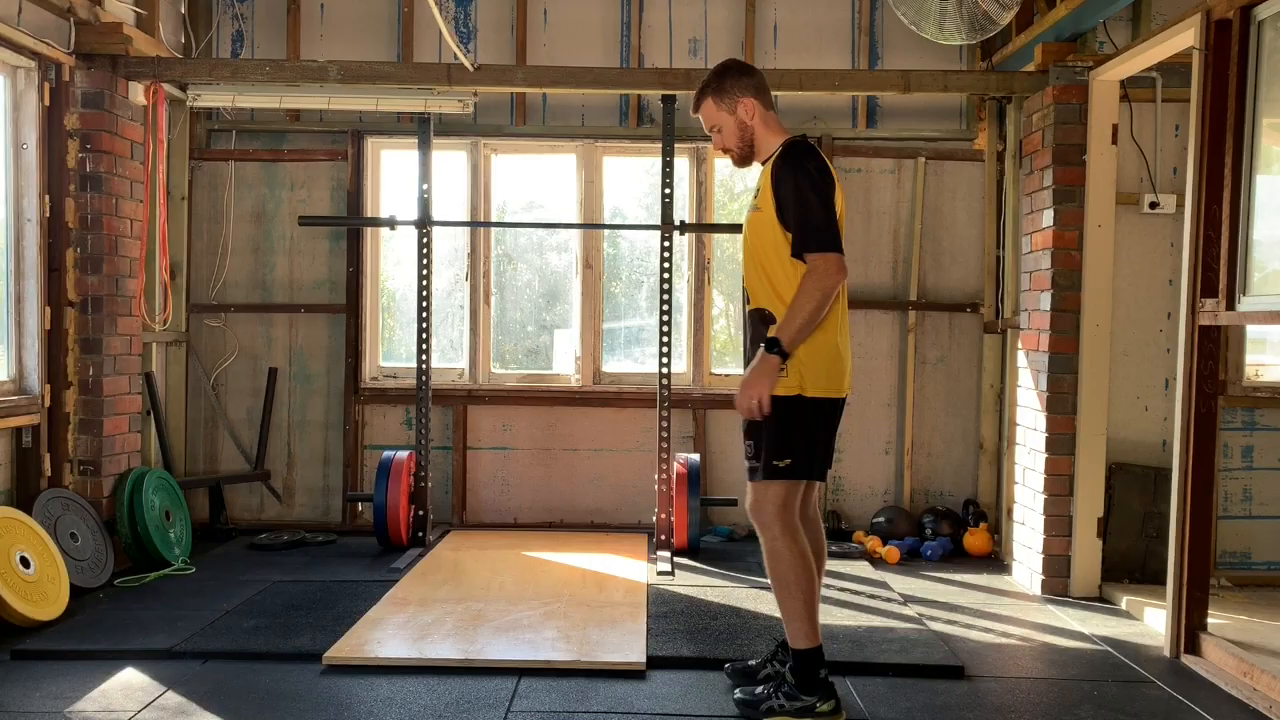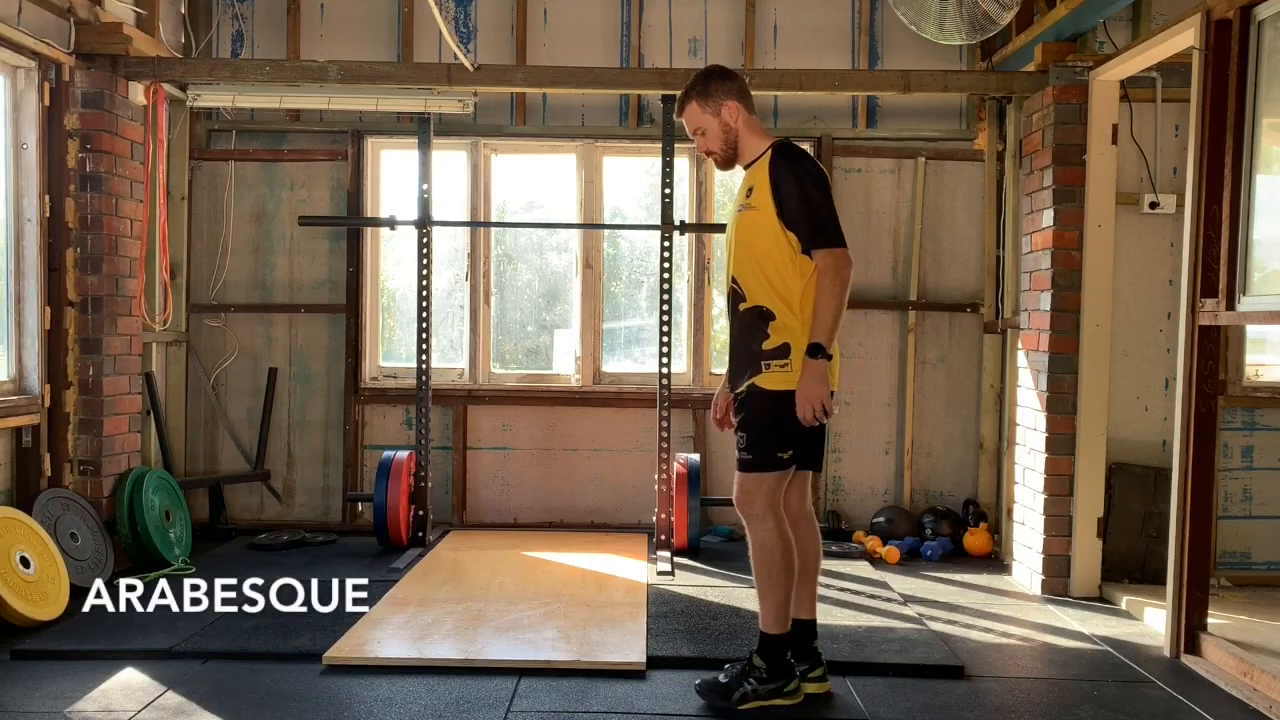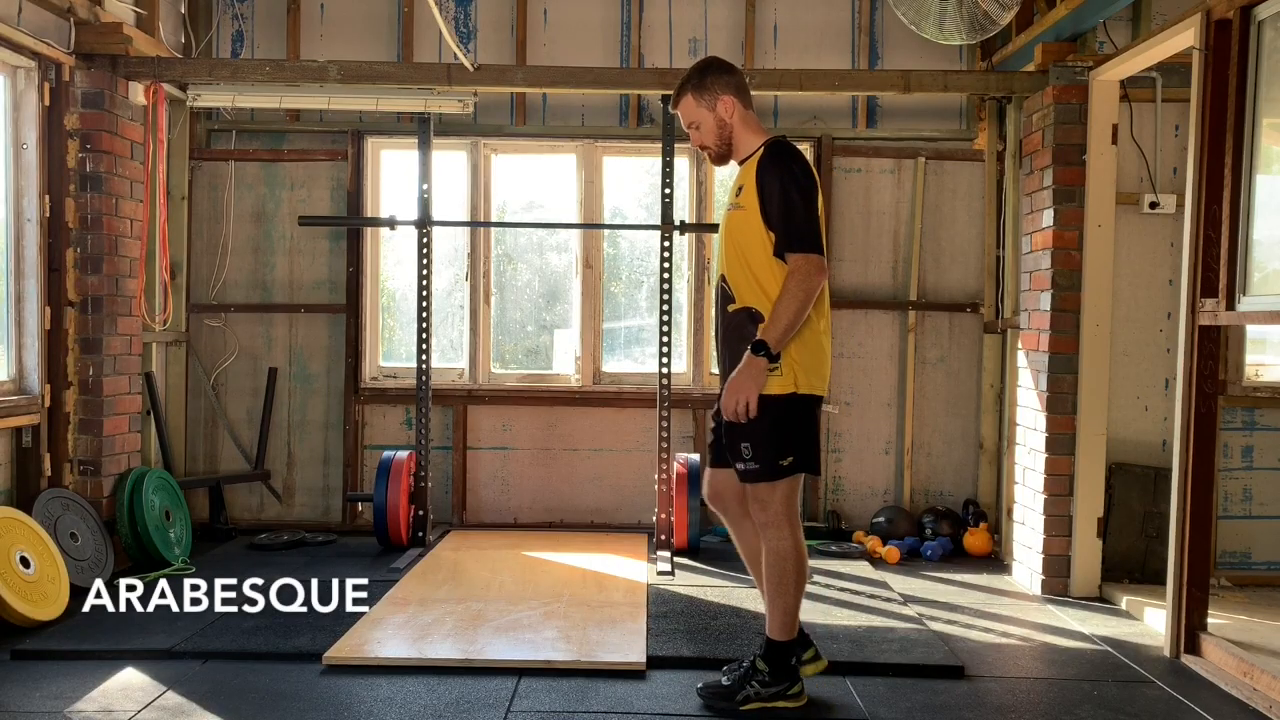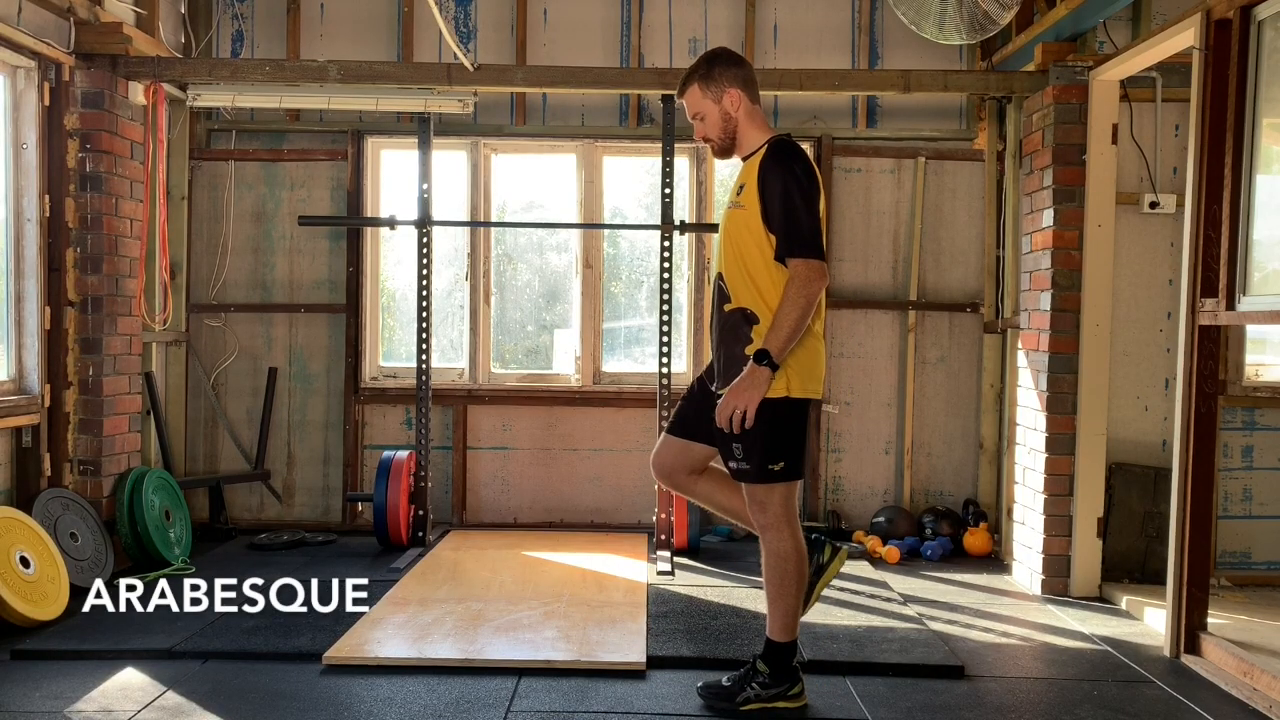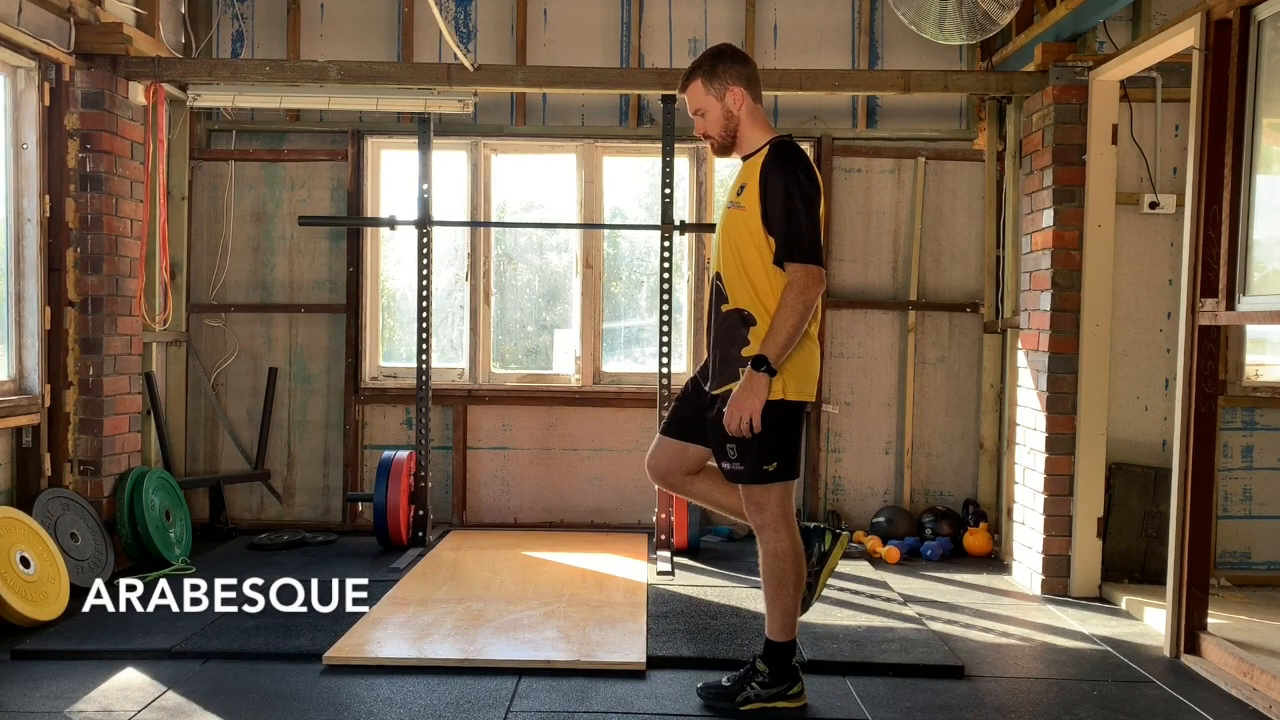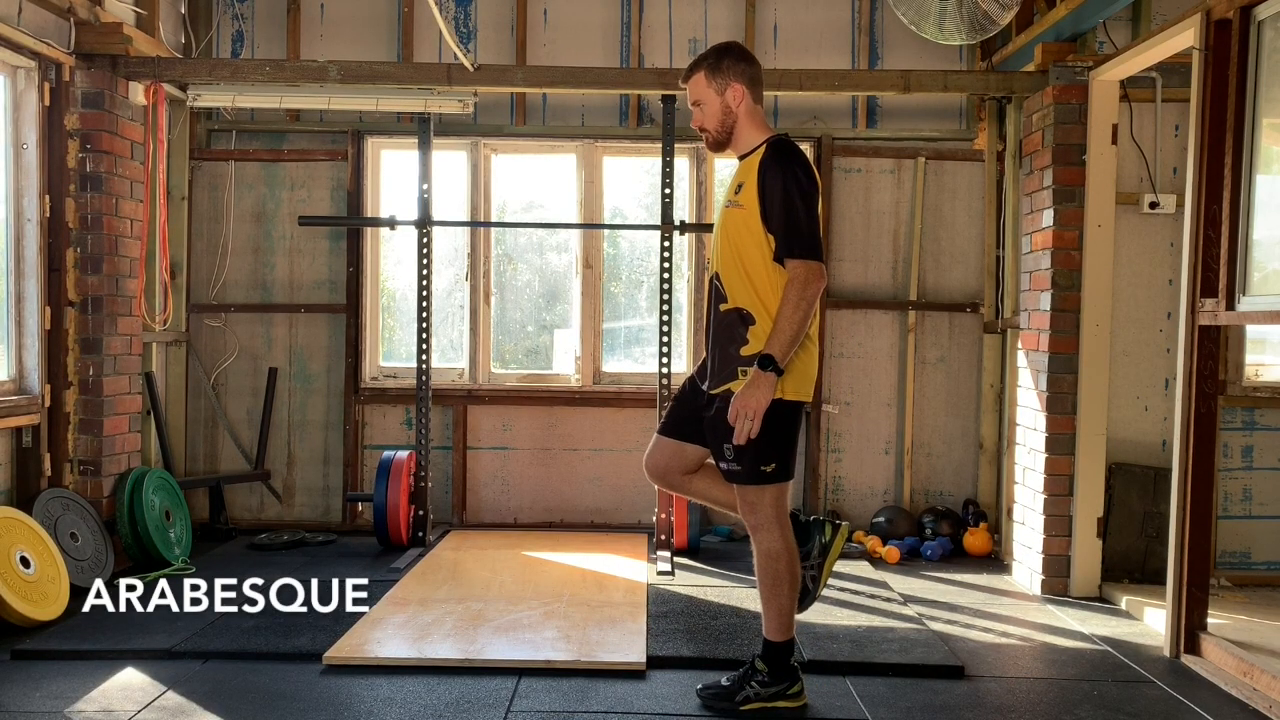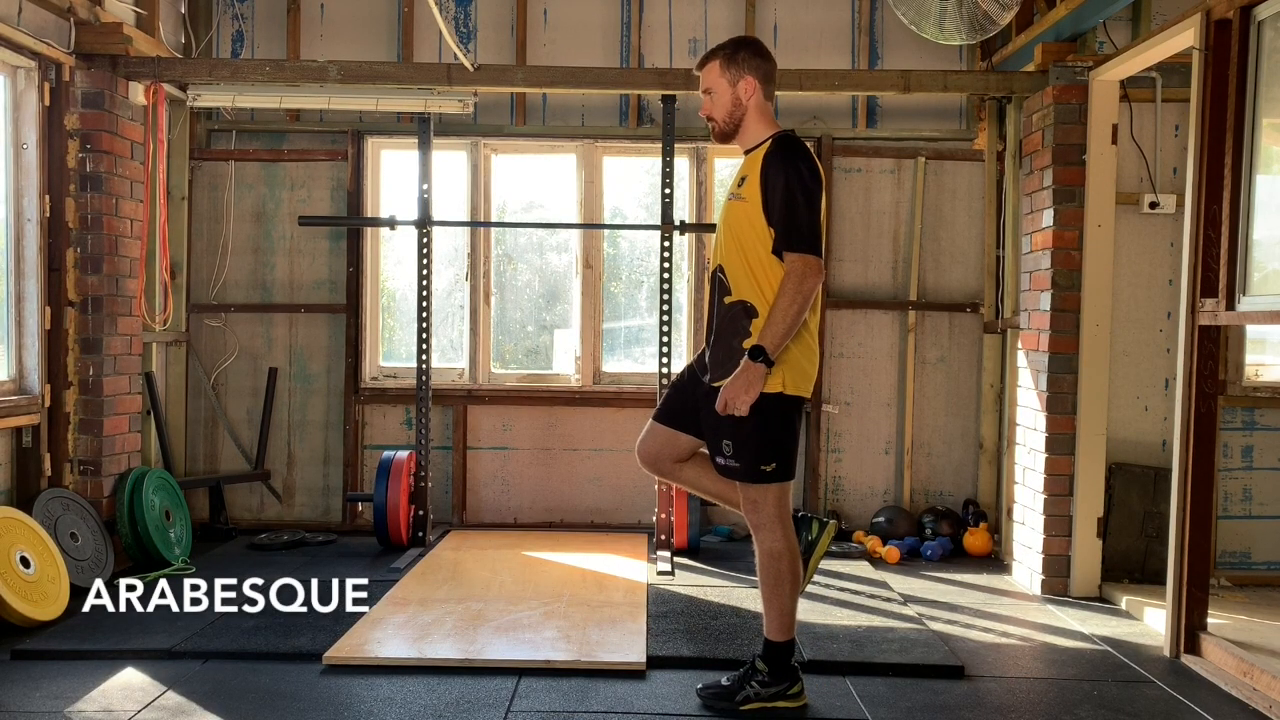
dt=0.4s
person 1, frame 1
left shoulder: (795, 163)
right shoulder: (779, 173)
left elbow: (827, 270)
left wrist: (769, 360)
right wrist: (762, 368)
left hip: (798, 379)
right hip: (796, 378)
left knee: (770, 513)
right knee: (794, 508)
right ankle: (800, 656)
person 1, frame 2
left shoulder: (789, 166)
right shoulder: (755, 181)
left elbow: (835, 264)
left wrist: (816, 360)
right wrist: (732, 380)
left hip: (790, 374)
right hip: (765, 373)
left knee: (756, 504)
right knee: (787, 505)
left ankle: (775, 666)
right ankle: (802, 653)
person 1, frame 3
left shoulder: (779, 164)
right shoulder: (750, 174)
left elbow: (807, 270)
left wrist: (757, 358)
left hip: (778, 376)
right hip: (750, 373)
left knee: (771, 512)
right knee: (724, 493)
left ankle: (779, 670)
right ankle: (789, 642)
person 1, frame 4
left shoulder: (782, 163)
right shoulder: (753, 169)
left elbow: (809, 275)
left wrist: (761, 368)
left hip: (770, 376)
right hip: (736, 368)
left knee: (770, 512)
right knee: (671, 464)
left ankle: (778, 674)
right ankle: (804, 555)
person 1, frame 5
left shoulder: (783, 165)
right shoulder: (751, 171)
left elbow: (807, 279)
left wrist: (760, 372)
left hip: (765, 377)
right hip: (727, 368)
left knee: (767, 514)
right knee: (667, 466)
left ankle: (778, 674)
right ankle: (805, 544)
person 1, frame 6
left shoulder: (781, 163)
right shoulder: (749, 169)
left elbow: (807, 275)
left wrist: (767, 372)
left hip: (763, 374)
right hip: (726, 367)
left knee: (762, 515)
right knee: (664, 465)
left ankle: (778, 674)
right ankle: (803, 538)
person 1, frame 7
left shoulder: (785, 158)
right shoulder: (754, 163)
left elbow: (804, 270)
left wrist: (757, 363)
left hip: (763, 370)
right hip: (725, 360)
left knee: (763, 516)
right knee: (657, 451)
left ankle: (778, 675)
right ankle: (792, 531)
